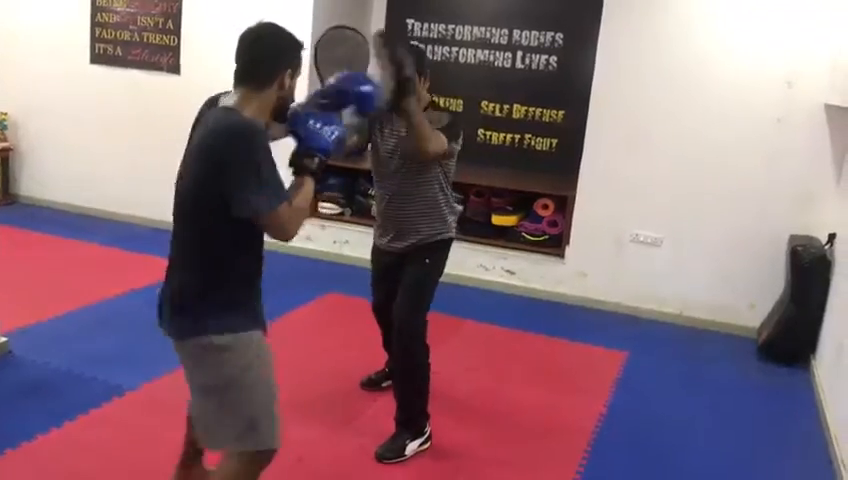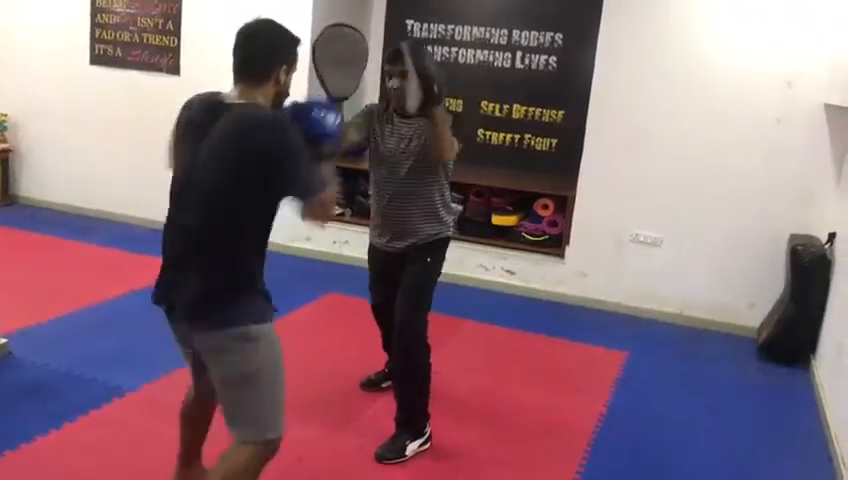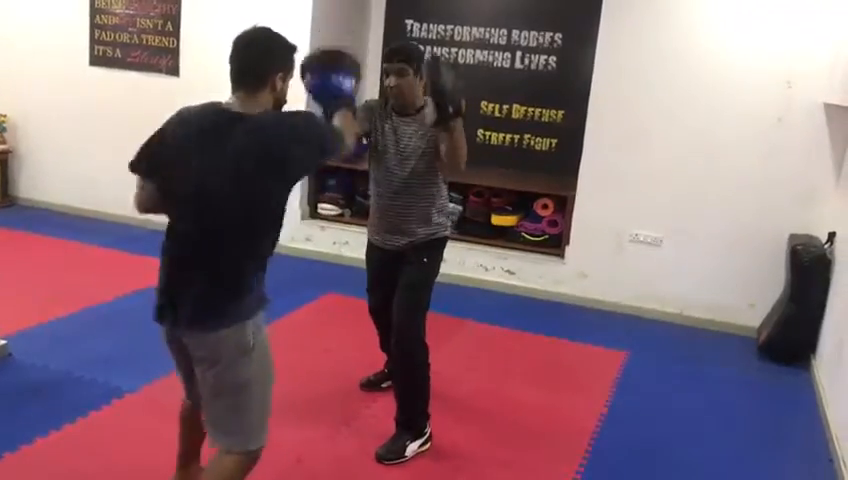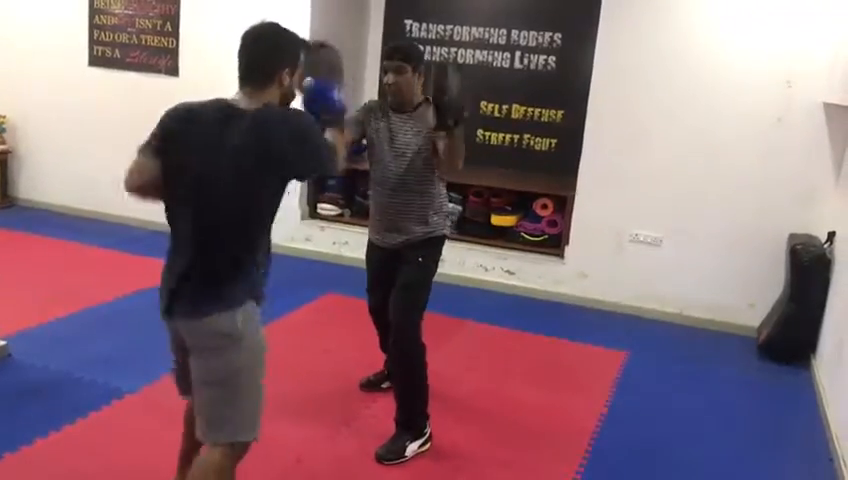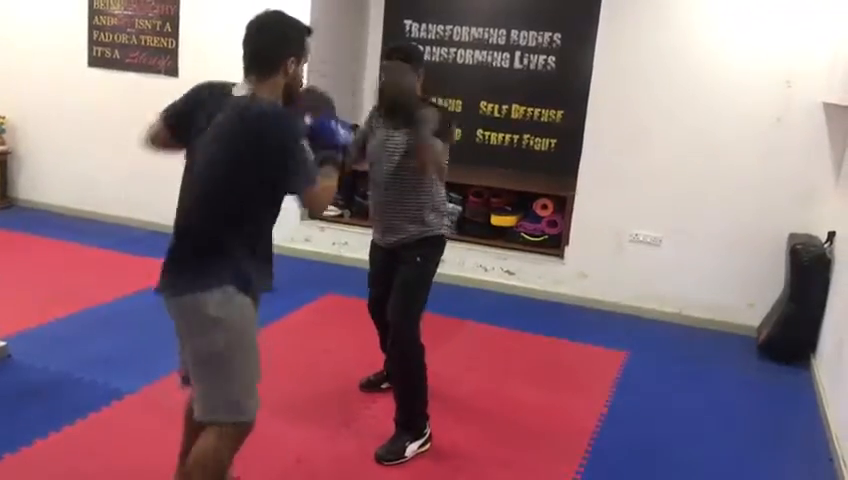
dt=0.1s
person 1, frame 1
left shoulder: (219, 112)
right shoulder: (241, 139)
right elbow: (283, 224)
left wrist: (314, 111)
right wrist: (309, 166)
left hip: (188, 297)
right hip: (216, 311)
left knee: (212, 388)
person 1, frame 2
left shoulder: (198, 110)
right shoulder: (273, 130)
right elbow: (322, 208)
right wrist: (313, 154)
left hip: (182, 292)
right hip: (231, 308)
left knee: (209, 383)
right knee: (260, 439)
person 1, frame 3
left shoulder: (184, 123)
right shoulder: (289, 132)
left elbow: (146, 198)
right elbow: (344, 137)
right wrist: (343, 99)
left hip: (177, 299)
right hip: (231, 312)
left knee: (204, 394)
person 1, frame 4
left shoulder: (186, 117)
right shoulder: (286, 128)
left elbow: (140, 180)
right elbow: (333, 159)
right wrist: (333, 120)
left hip: (182, 291)
right hip: (225, 303)
left knee: (204, 393)
right knee: (229, 440)
person 1, frame 5
left shoulder: (209, 99)
right shoulder: (270, 121)
left elbow: (157, 136)
right elbow: (319, 197)
right wrist: (330, 158)
left hip: (197, 275)
right hip: (216, 286)
left knee: (207, 392)
right knee: (232, 419)
person 2, frame 1
left shoulder: (441, 121)
right shoulder: (378, 118)
left elbow: (430, 148)
left wrist: (411, 98)
left hip: (429, 242)
right hip: (386, 238)
left knee: (409, 323)
right knee: (384, 309)
left ankle: (415, 428)
right ankle: (397, 368)
person 2, frame 2
left shoulder: (440, 120)
right shoulder: (374, 115)
left elbow: (444, 155)
right elbow: (343, 141)
left wrist: (434, 103)
left hip: (426, 240)
right hip: (383, 238)
left knee: (409, 325)
right knee: (383, 310)
left ankle: (414, 428)
right ankle: (397, 368)
person 2, frame 3
left shoulder: (438, 118)
right shoulder: (374, 112)
left elbow: (454, 164)
left wrist: (450, 117)
left hip: (425, 239)
right hip: (382, 237)
left knee: (408, 324)
right knee: (380, 310)
left ankle: (415, 429)
right ankle: (396, 368)
person 2, frame 4
left shoulder: (436, 117)
right shoulder: (372, 113)
left elbow: (451, 163)
left wrist: (452, 122)
left hip: (422, 238)
right hip: (381, 236)
left knee: (404, 324)
right knee: (379, 310)
left ankle: (414, 429)
right ankle: (394, 369)
person 2, frame 5
left shoulder: (432, 117)
right shoulder: (378, 114)
left elbow: (430, 167)
right elbow: (355, 153)
left wrist: (409, 114)
left hip: (422, 238)
right hip: (384, 236)
left knee: (403, 323)
right knee: (380, 308)
left ankle: (415, 429)
right ankle: (396, 369)
